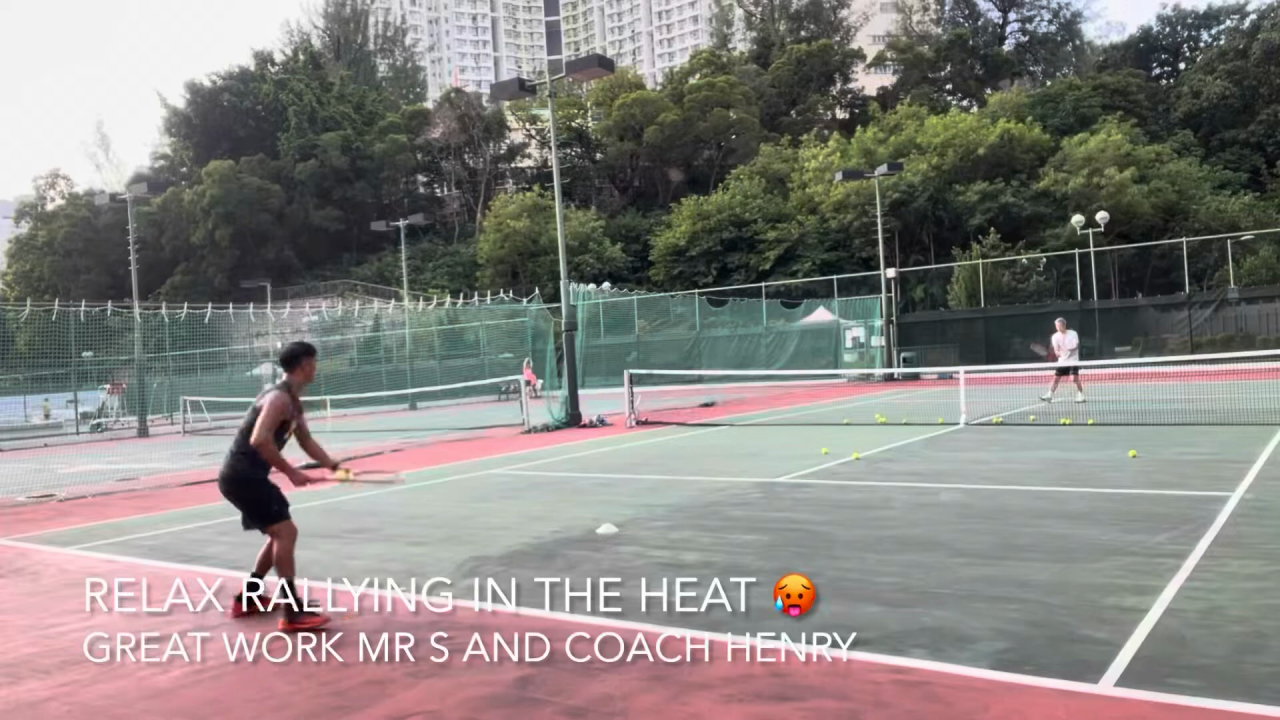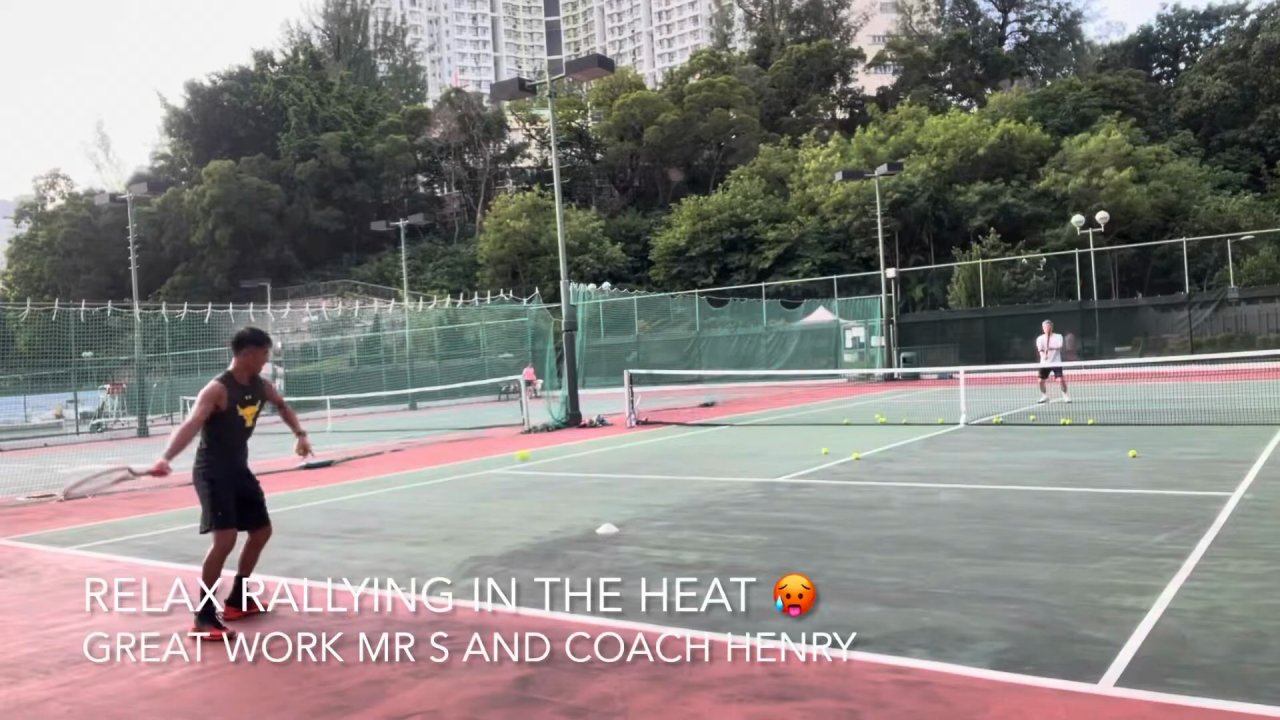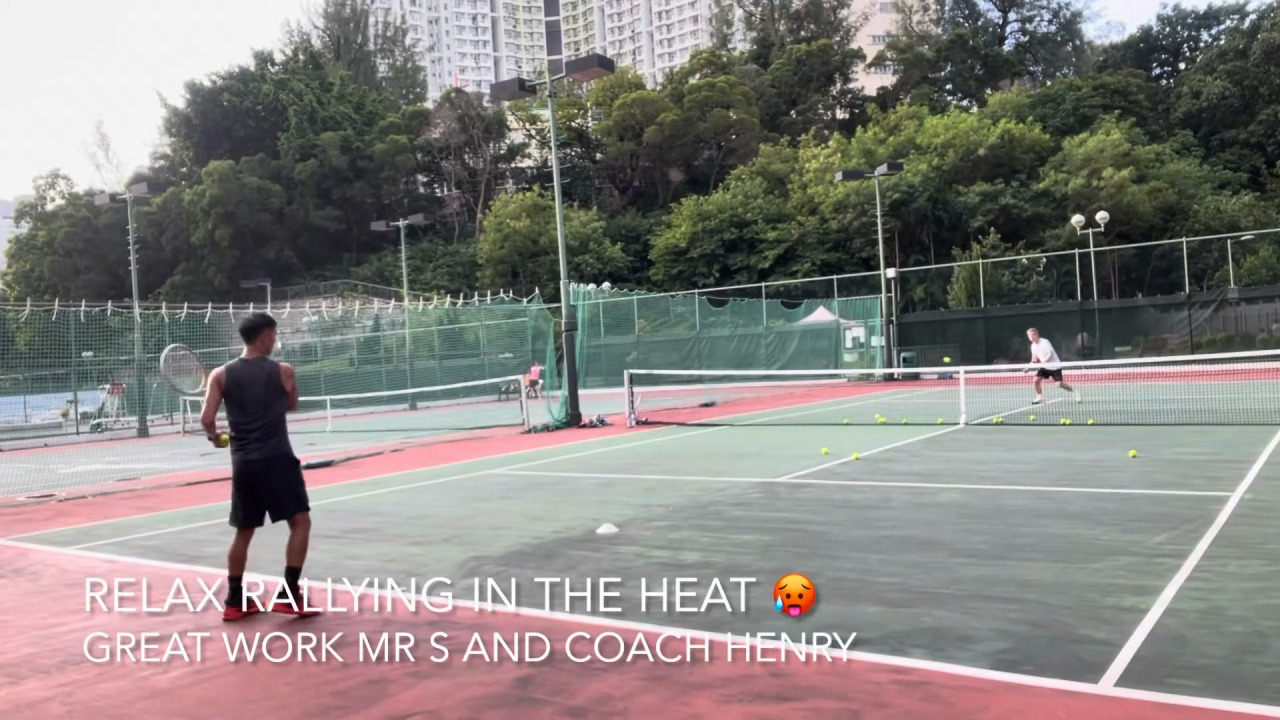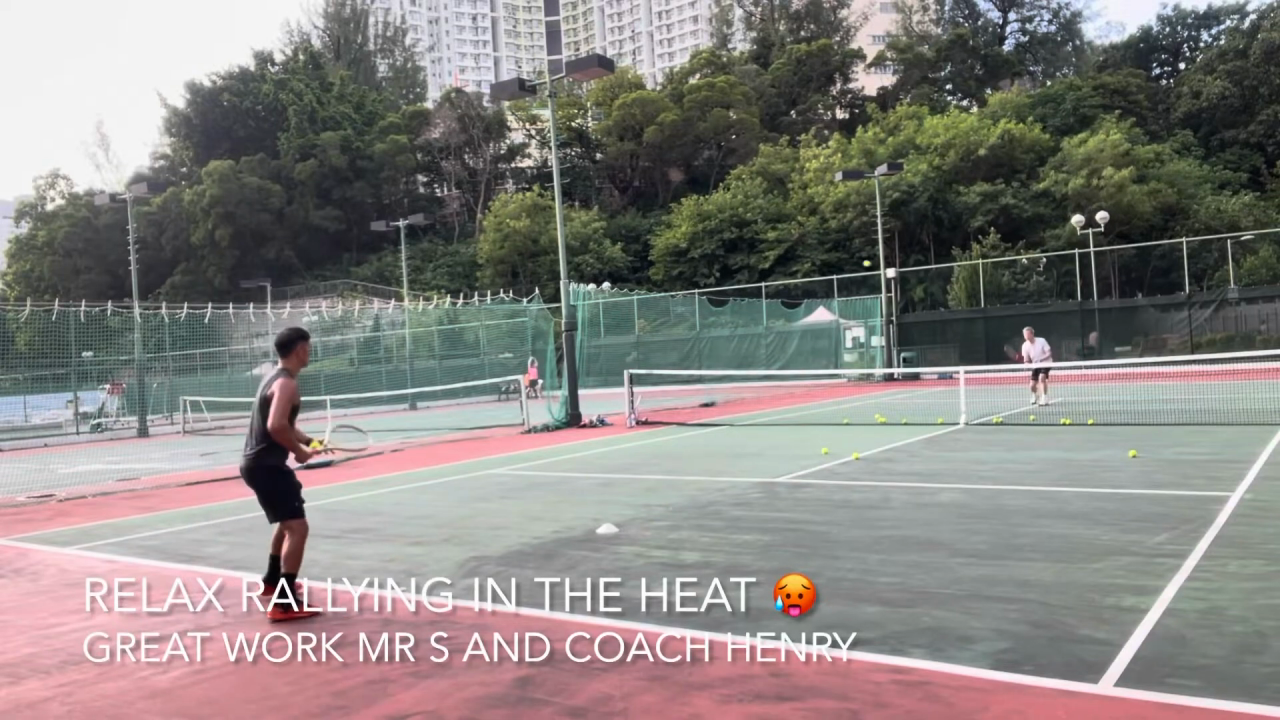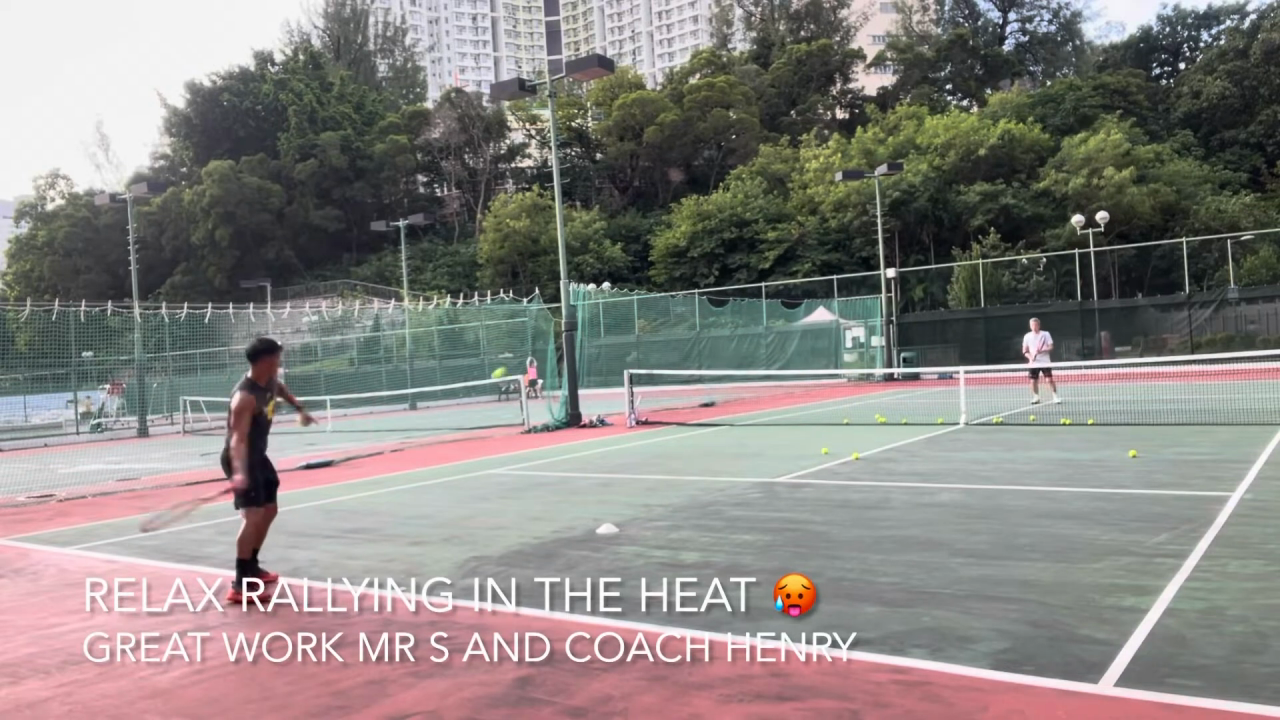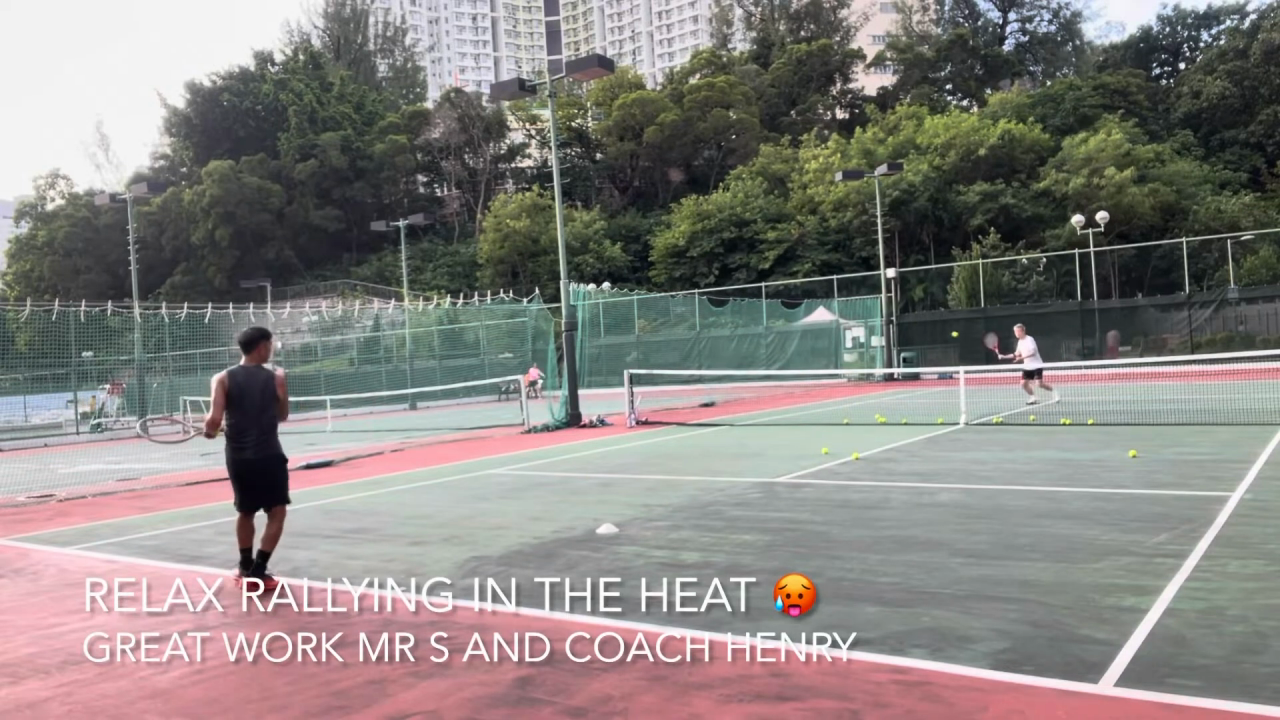
dt=0.7s
person 1, frame 1
left shoulder: (292, 401)
right shoulder: (281, 399)
left elbow: (307, 441)
right elbow: (258, 441)
left wrist: (335, 466)
right wrist: (291, 472)
left hip: (251, 476)
right hip: (242, 477)
left knee: (280, 534)
right knee: (286, 532)
left ankle: (248, 598)
right ankle: (293, 612)
person 1, frame 2
left shoulder: (260, 386)
right shoulder: (217, 390)
left elbow: (283, 406)
right elbow: (189, 426)
left wrist: (300, 434)
right wrist: (166, 458)
left hip: (239, 472)
right hip: (213, 474)
left knee: (261, 532)
right knee: (224, 540)
left ankle: (237, 601)
right ankle: (204, 616)
person 1, frame 3
left shoulder: (221, 375)
right shoulder: (284, 372)
left elbow: (207, 420)
left wrist: (214, 436)
left hip: (243, 463)
right hip: (277, 459)
left knee: (243, 531)
right knee: (300, 523)
left ankle: (235, 602)
right ankle: (289, 596)
person 1, frame 4
left shoulder: (275, 379)
right shoulder: (286, 384)
right elbow: (275, 426)
left wrist: (306, 440)
right wrist: (299, 450)
left hip: (257, 463)
right hip: (266, 465)
left knee: (288, 520)
right knee: (298, 528)
left ankle: (273, 579)
right ankle: (284, 603)
person 1, frame 5
left shoulder: (269, 379)
right shoulder: (246, 399)
left elbow: (281, 390)
right elbow: (238, 440)
left wrist: (301, 409)
right wrist: (239, 473)
left hip: (258, 457)
right hip: (245, 461)
left knee: (268, 510)
right knee: (253, 514)
left ankle: (250, 565)
right ankle: (241, 583)
person 1, frame 6
left shoulder: (223, 379)
right shoulder: (277, 379)
left elbow: (215, 420)
left wrist: (209, 431)
left hip: (238, 458)
right hip: (269, 457)
left knee: (245, 514)
right knee: (276, 515)
left ankle: (246, 569)
right ankle: (256, 572)
